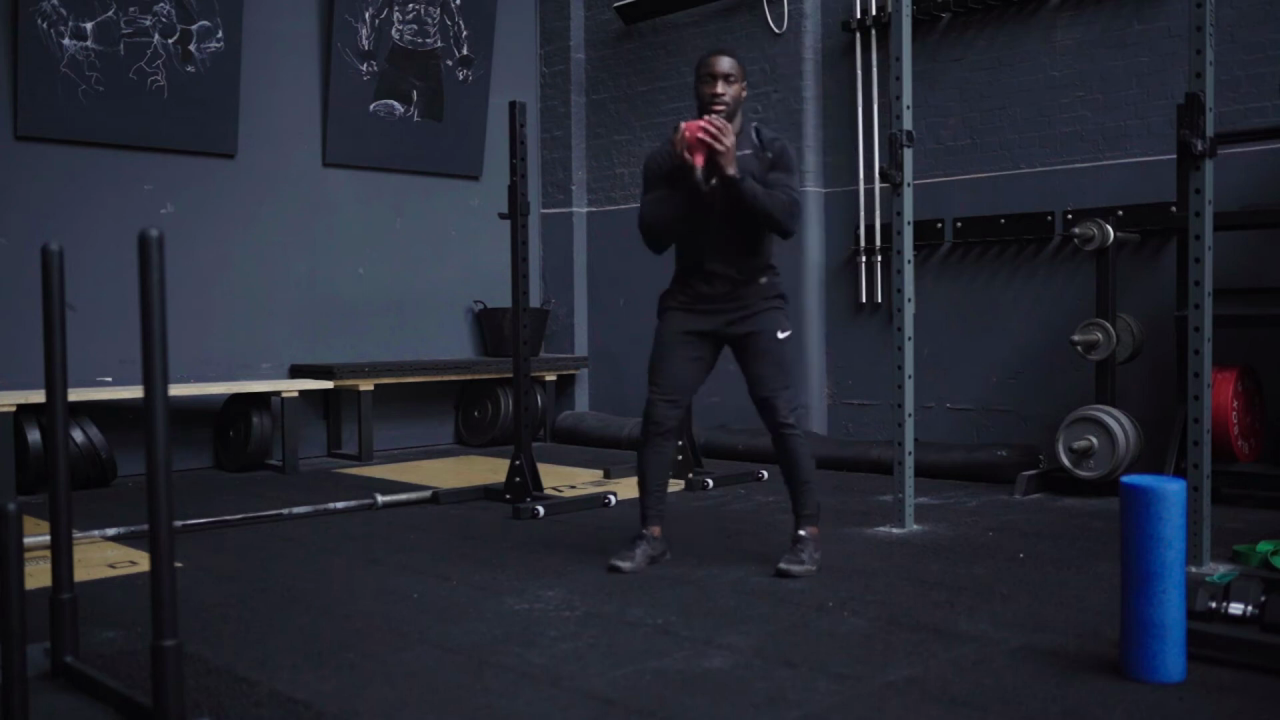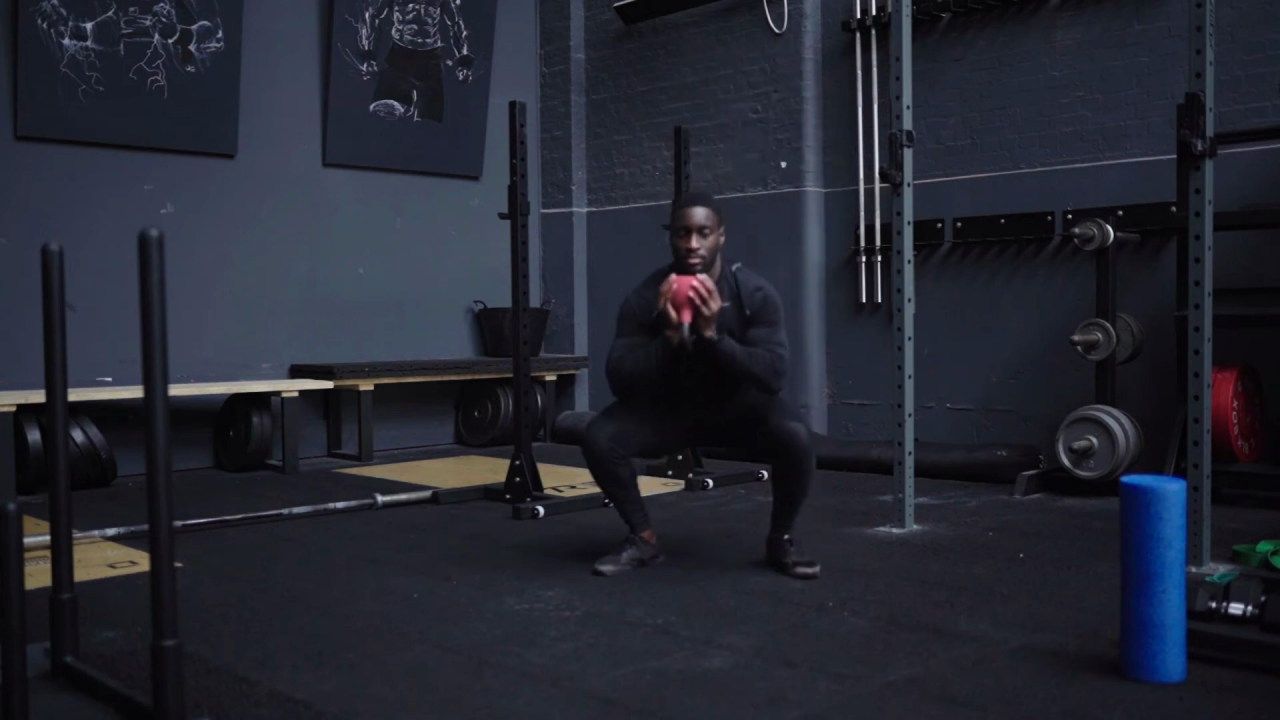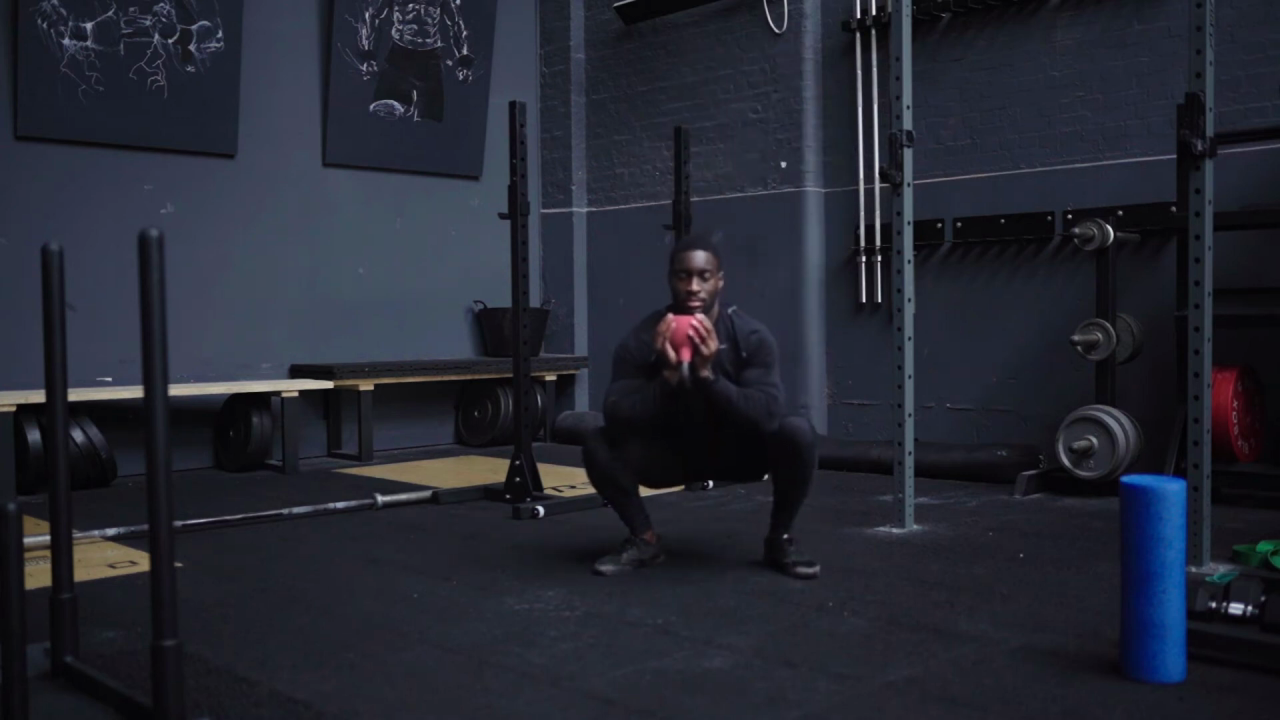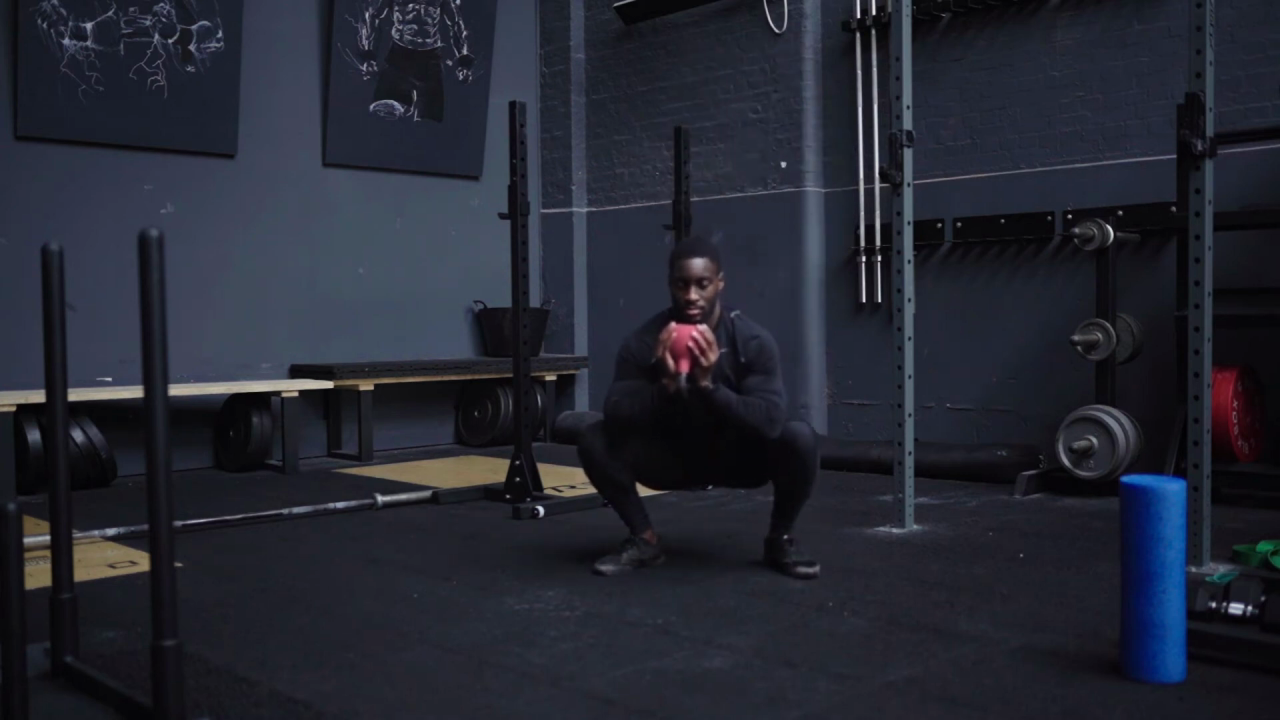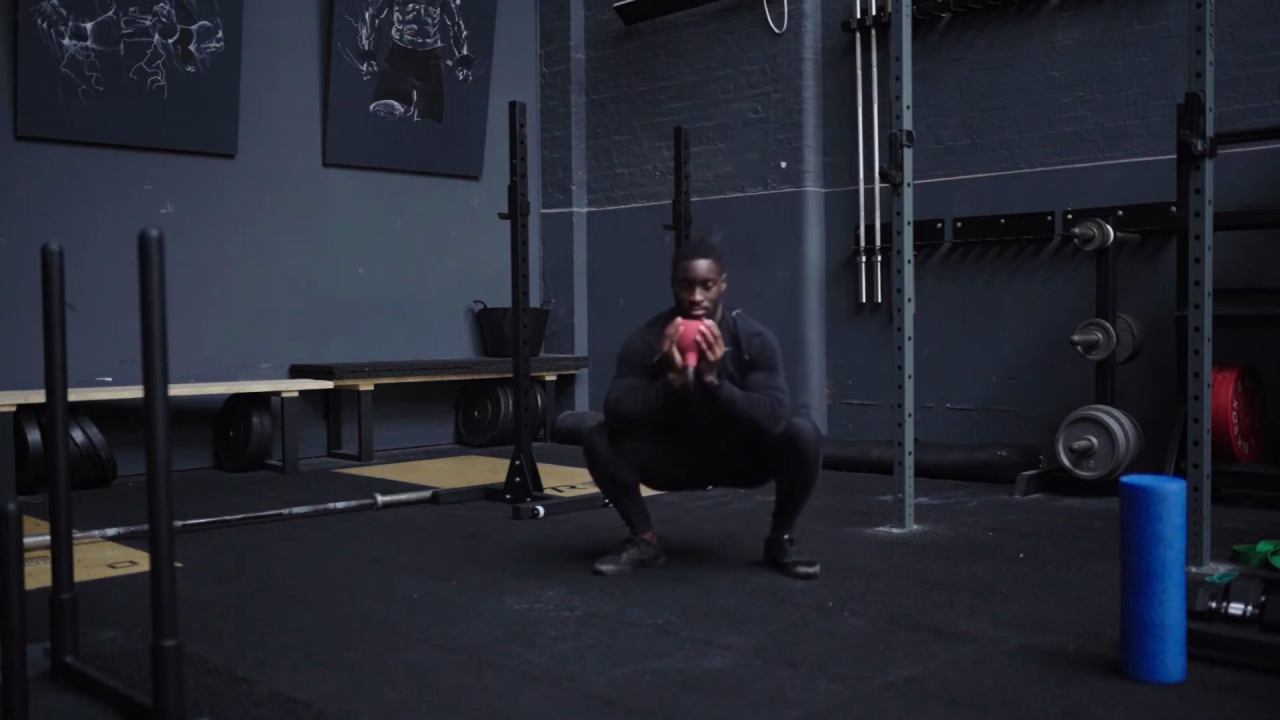
dt=1s
person 1, frame 1
left shoulder: (771, 148)
right shoulder: (666, 156)
left elbow: (787, 219)
right elbow: (655, 236)
left wrist: (733, 176)
right wrist: (689, 180)
left hip: (755, 301)
right hip: (689, 304)
left knee: (781, 415)
right knee: (661, 415)
left ankle: (808, 533)
right ankle: (651, 533)
person 1, frame 2
left shoulder: (755, 293)
right shoulder: (645, 299)
left elbow: (773, 374)
right elbow: (620, 381)
left wrist: (713, 336)
right wrist: (669, 338)
left hip: (737, 404)
right hip: (666, 407)
left knee: (795, 437)
right knee: (599, 438)
left ankle: (780, 540)
right ankle: (643, 539)
person 1, frame 3
left shoulder: (751, 336)
right shoulder: (640, 341)
left elbow: (768, 415)
right elbow: (617, 419)
left wrist: (709, 375)
right wrist: (668, 378)
left hip: (734, 450)
right hip: (670, 453)
left knee: (798, 433)
right knee: (599, 445)
left ankle: (780, 540)
right ankle: (643, 539)
person 1, frame 4
left shoulder: (753, 340)
right shoulder: (642, 343)
left elbow: (771, 420)
right elbow: (616, 418)
left wrist: (709, 385)
right wrist: (665, 386)
left hip: (736, 456)
right hip: (672, 457)
left knee: (799, 438)
right knee: (595, 441)
left ankle: (780, 541)
right ankle: (644, 539)
person 1, frame 5
left shoulder: (754, 339)
right shoulder: (645, 342)
left elbow: (775, 417)
right elbow: (617, 416)
left wrist: (713, 380)
right wrist: (670, 380)
left hip: (739, 456)
right hip: (674, 458)
left knee: (803, 434)
right knee: (600, 440)
left ankle: (780, 540)
right ankle: (644, 540)
